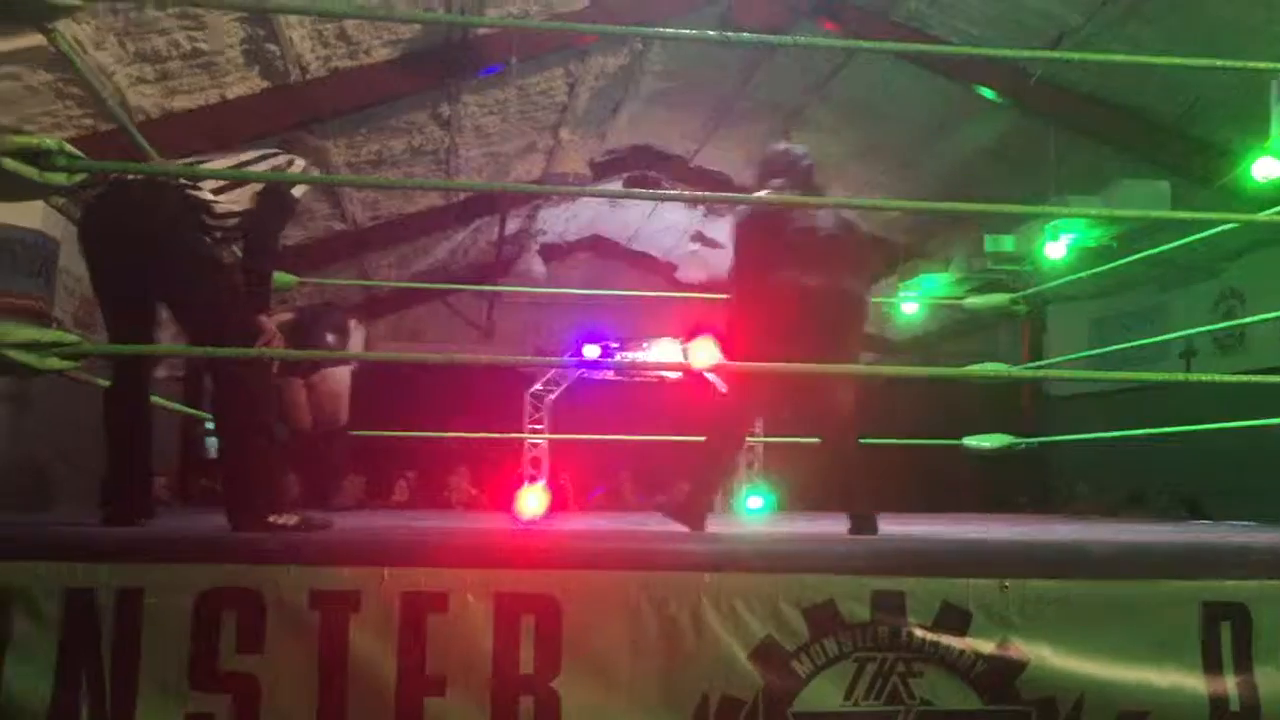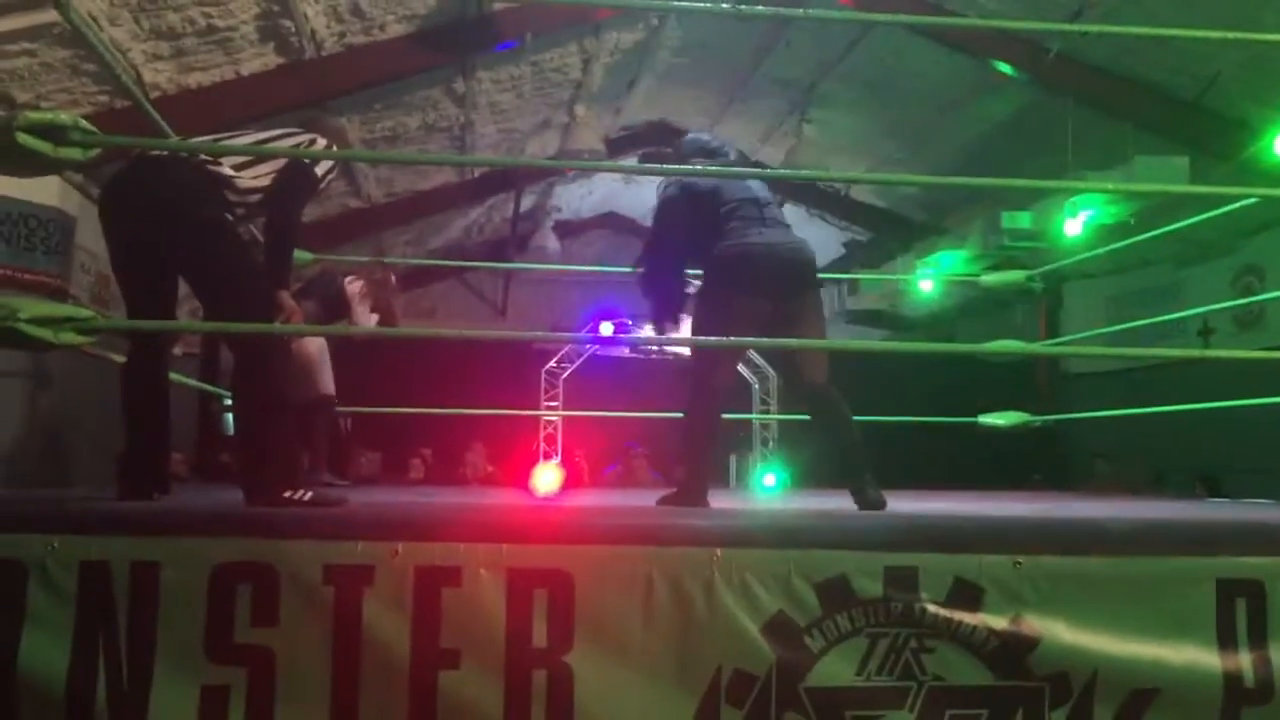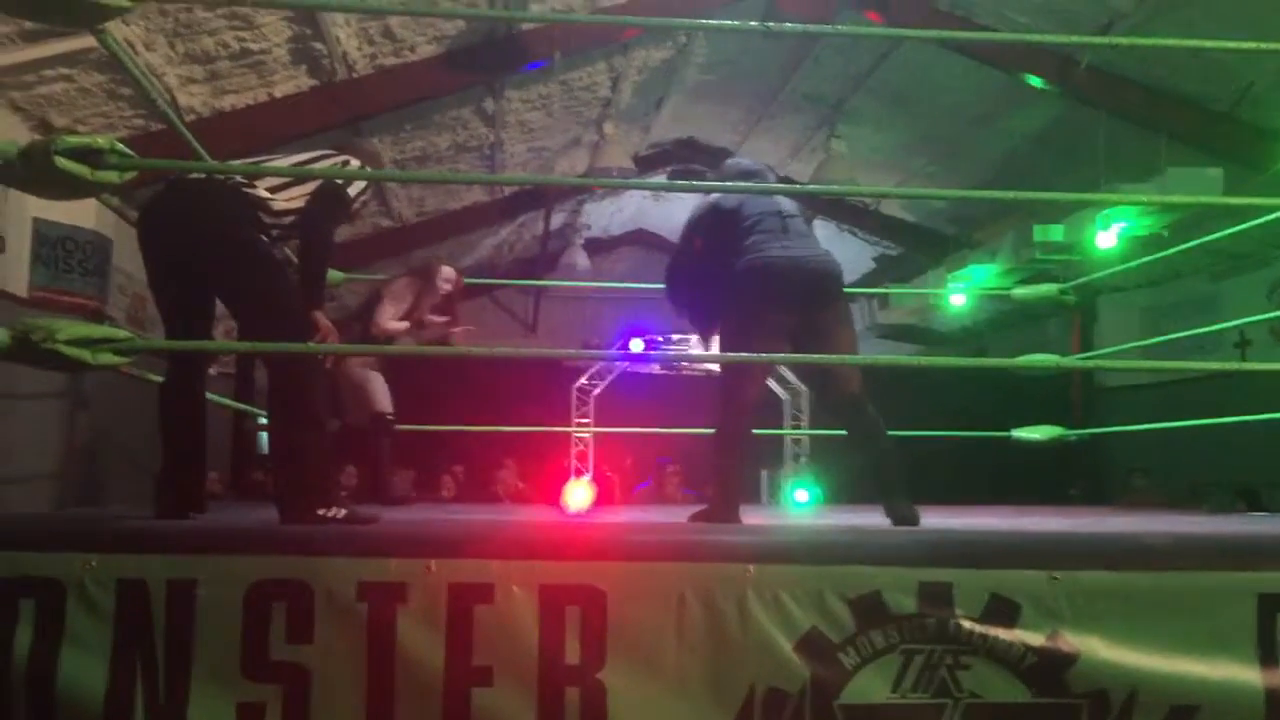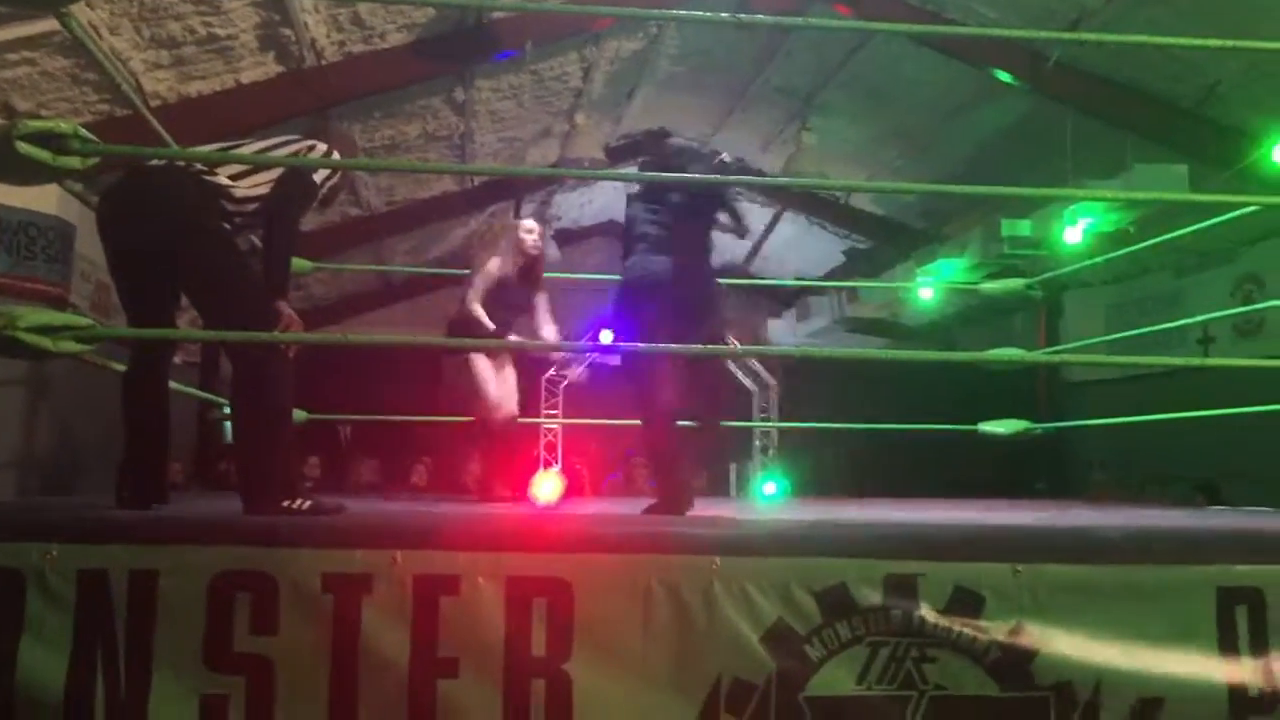
dt=0.7s
person 1, frame 1
left shoulder: (247, 164)
right shoulder: (301, 169)
right elbow: (262, 227)
right wrist: (258, 310)
left hip: (104, 210)
right hip: (167, 219)
left knee: (131, 361)
right knee: (241, 357)
left ankle: (123, 503)
right ankle: (258, 508)
person 1, frame 2
left shoulder: (262, 142)
right shoulder: (323, 148)
right elbow: (284, 204)
right wrist: (278, 287)
left hip: (126, 186)
right hip: (186, 195)
left knee: (149, 337)
right knee: (259, 337)
left ankle: (139, 479)
right ankle: (274, 484)
person 1, frame 3
left shoulder: (302, 164)
right shoulder: (356, 171)
right elbow: (317, 223)
right wrist: (313, 308)
left hip: (162, 210)
right hip: (222, 218)
left knee: (186, 358)
right knee: (295, 355)
left ankle: (177, 498)
right ankle: (309, 502)
person 1, frame 4
left shoulder: (270, 152)
right shoulder: (325, 156)
right elbow: (283, 210)
right wrist: (277, 297)
left hip: (123, 198)
right hip: (182, 207)
left knee: (150, 347)
right knee: (260, 346)
left ankle: (138, 488)
right ankle: (272, 494)
person 2, frame 1
left shoulder: (761, 205)
right shoulder: (839, 213)
left elbow: (745, 273)
right elbow: (864, 267)
left wrist: (736, 327)
left hip: (784, 308)
right hip: (842, 310)
left knee: (736, 412)
right knee: (838, 420)
left ankle: (697, 503)
right ankle: (860, 515)
person 2, frame 2
left shoulder: (681, 185)
right shoulder: (754, 184)
left elbow: (666, 250)
left wrist: (665, 307)
right wrist: (707, 287)
left hip: (740, 271)
right hip: (796, 263)
left knee: (707, 386)
right knee: (817, 384)
left ankle: (693, 488)
right ankle: (863, 484)
person 2, frame 3
left shoulder: (718, 206)
right shoulder: (791, 205)
left elbow: (680, 272)
left wrist: (703, 317)
left hip: (762, 281)
right hip: (822, 279)
left knee: (738, 403)
right knee: (851, 397)
left ankle: (724, 505)
right ankle: (896, 499)
person 2, frame 4
left shoulder: (637, 199)
right shoulder: (698, 195)
right elbow: (715, 179)
right wrist: (732, 213)
left hip: (639, 293)
right hip: (693, 291)
left knee: (655, 402)
right knee: (706, 391)
left ankle: (673, 492)
person 3, frame 1
left shoulder: (303, 315)
right shoulder: (352, 323)
left elbow: (274, 322)
right elbow: (351, 359)
left hip: (292, 358)
left knee: (302, 431)
right knee: (334, 429)
left ankle: (311, 493)
right ankle: (329, 494)
person 3, frame 2
left shoulder: (343, 282)
right shoulder: (362, 287)
right elbow: (361, 328)
right wrist: (377, 315)
right hip: (304, 326)
left knee: (303, 400)
right knee: (322, 397)
right ankle: (317, 470)
person 3, frame 3
left shoulder: (427, 303)
right shoulder: (406, 289)
left elbow: (419, 337)
right elbow: (379, 325)
left wrist: (447, 333)
right wrist: (422, 323)
left hip: (374, 353)
left knee: (360, 421)
right knee: (382, 415)
right ankle: (384, 487)
person 3, frame 4
left shoulder: (531, 276)
right shoulder: (496, 262)
left elbow: (544, 323)
right elbow: (471, 303)
right wrist: (497, 334)
left hip: (499, 348)
right hip: (471, 342)
left knee: (508, 415)
right knee: (494, 410)
left ankle: (491, 483)
